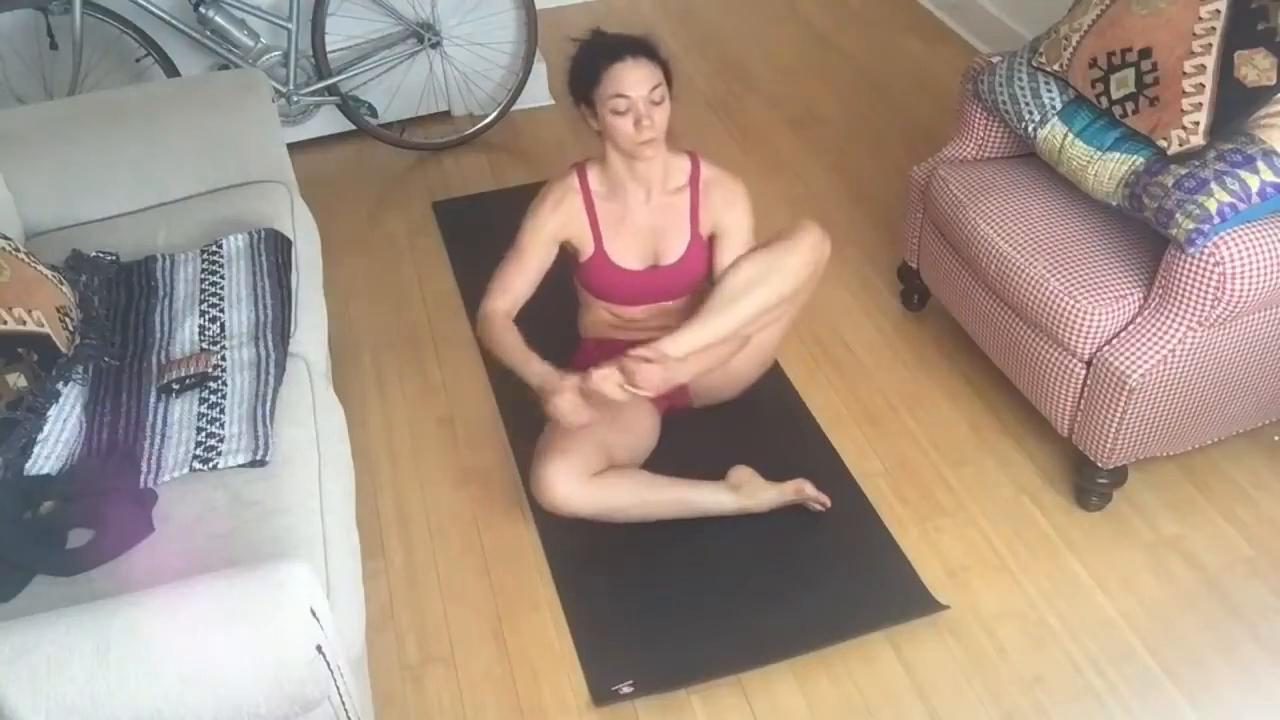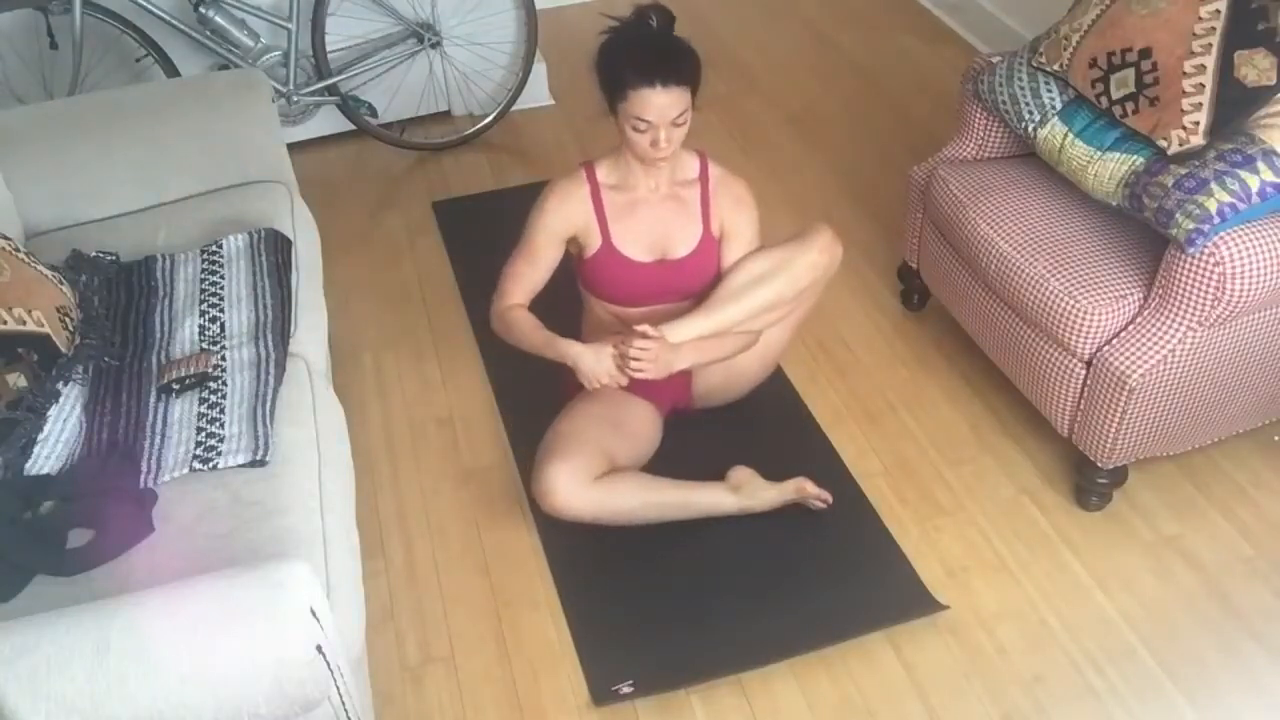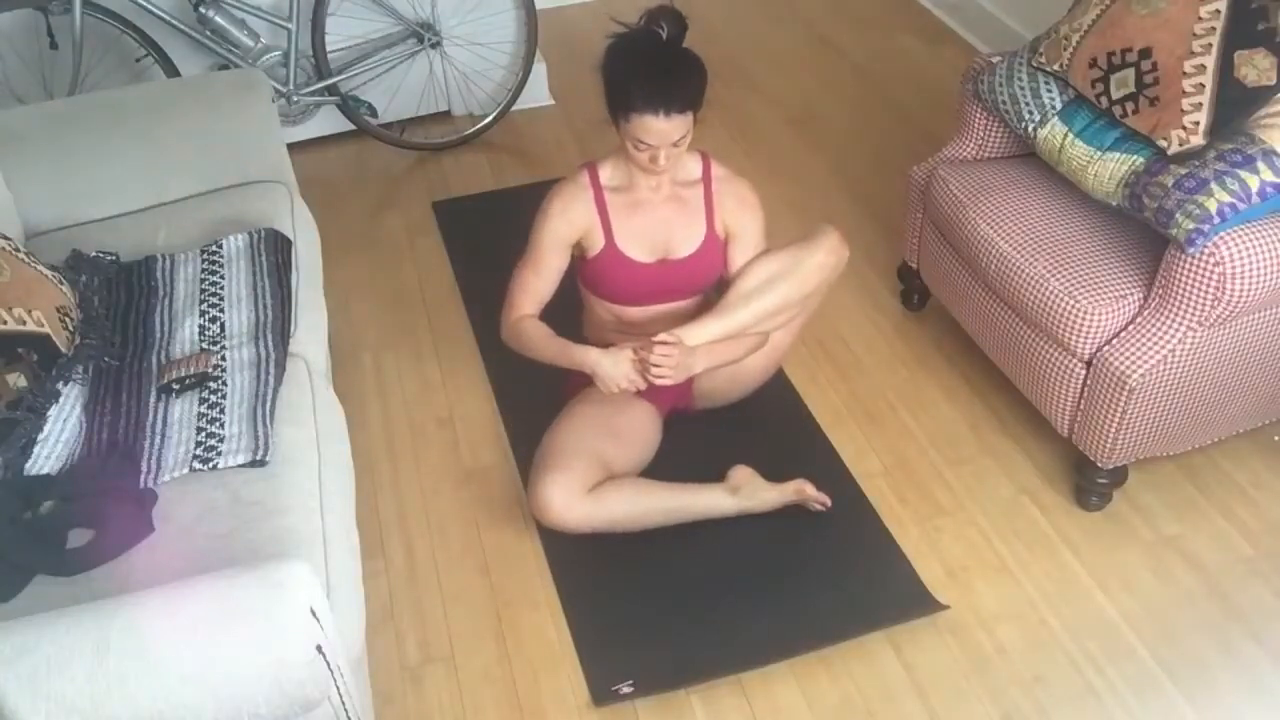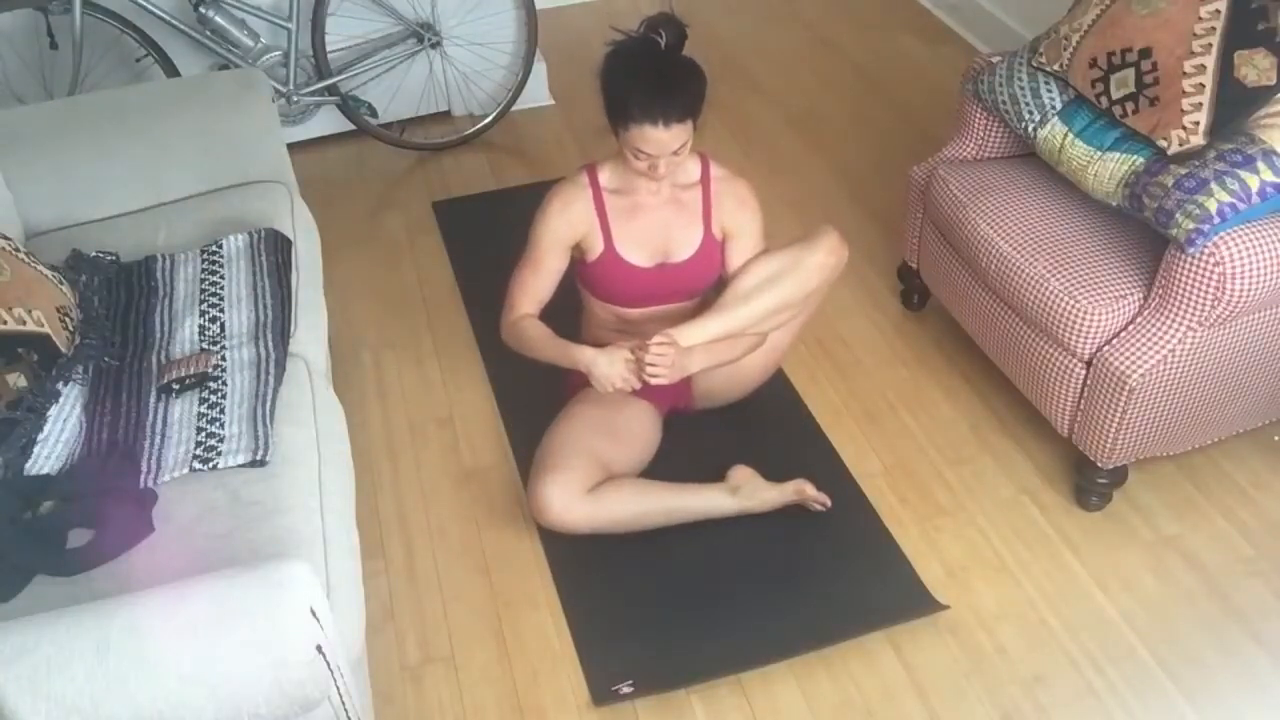
dt=1s
person 1, frame 1
left shoulder: (719, 192)
right shoulder: (565, 203)
left elbow: (736, 318)
right elbow: (494, 312)
left wrist: (665, 360)
right wrist: (548, 380)
left hip: (699, 364)
right hip: (613, 370)
left knee: (808, 243)
right knee: (556, 484)
left ankle: (667, 363)
right ankle: (736, 496)
person 1, frame 2
left shoulder: (727, 194)
right shoulder: (571, 199)
left elbow: (746, 323)
right elbow: (506, 309)
left wrist: (673, 350)
right wrist: (574, 352)
left hip: (706, 367)
right hip: (621, 385)
left knee: (821, 247)
right knee: (559, 488)
left ankle: (665, 339)
right ankle: (737, 495)
person 1, frame 3
left shoulder: (731, 195)
right shoulder: (574, 202)
left elbow: (754, 325)
right elbow: (517, 322)
left wrist: (690, 353)
right wrist: (593, 359)
left hip: (707, 370)
right hip: (619, 381)
left knee: (828, 248)
right knee: (554, 501)
left ankle: (681, 349)
right ankle: (736, 495)
person 1, frame 4
left shoulder: (729, 196)
right shoulder: (573, 204)
left elbow: (751, 325)
right elbow: (516, 322)
left wrist: (686, 355)
right wrist: (587, 358)
left hip: (706, 370)
right hip: (618, 381)
left knee: (827, 249)
right knee: (554, 502)
left ankle: (676, 343)
right ankle: (737, 495)
